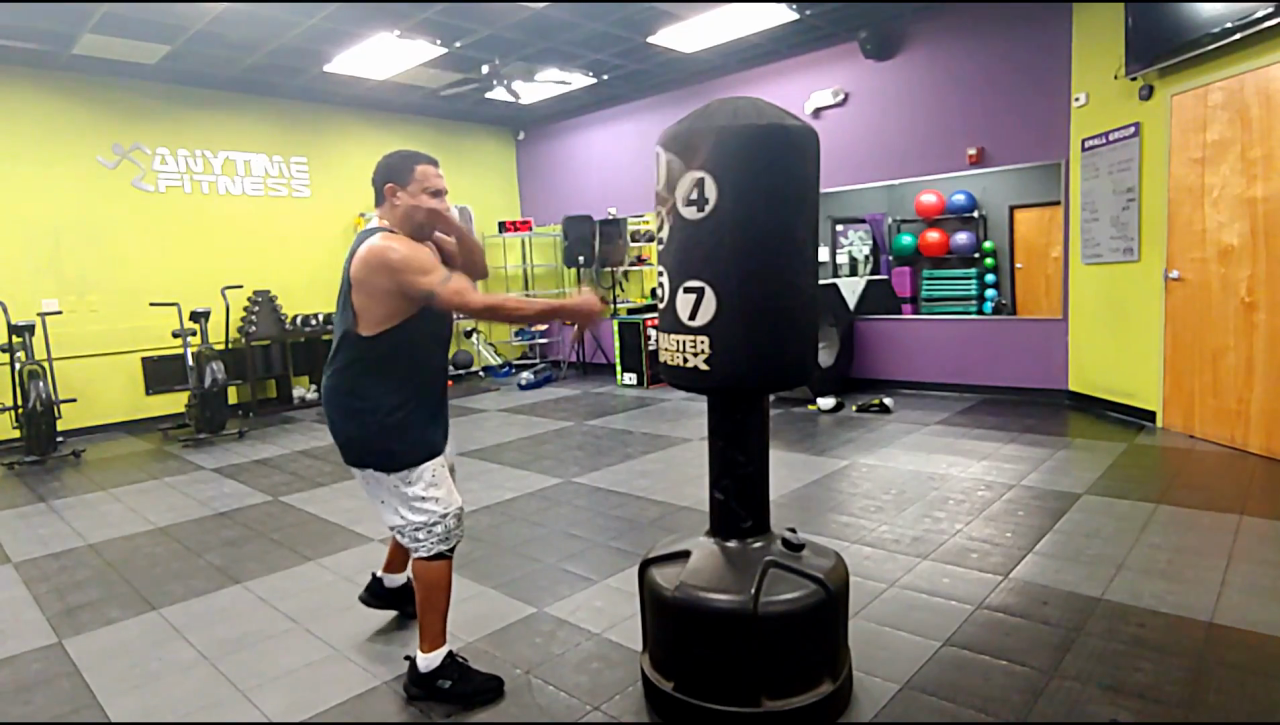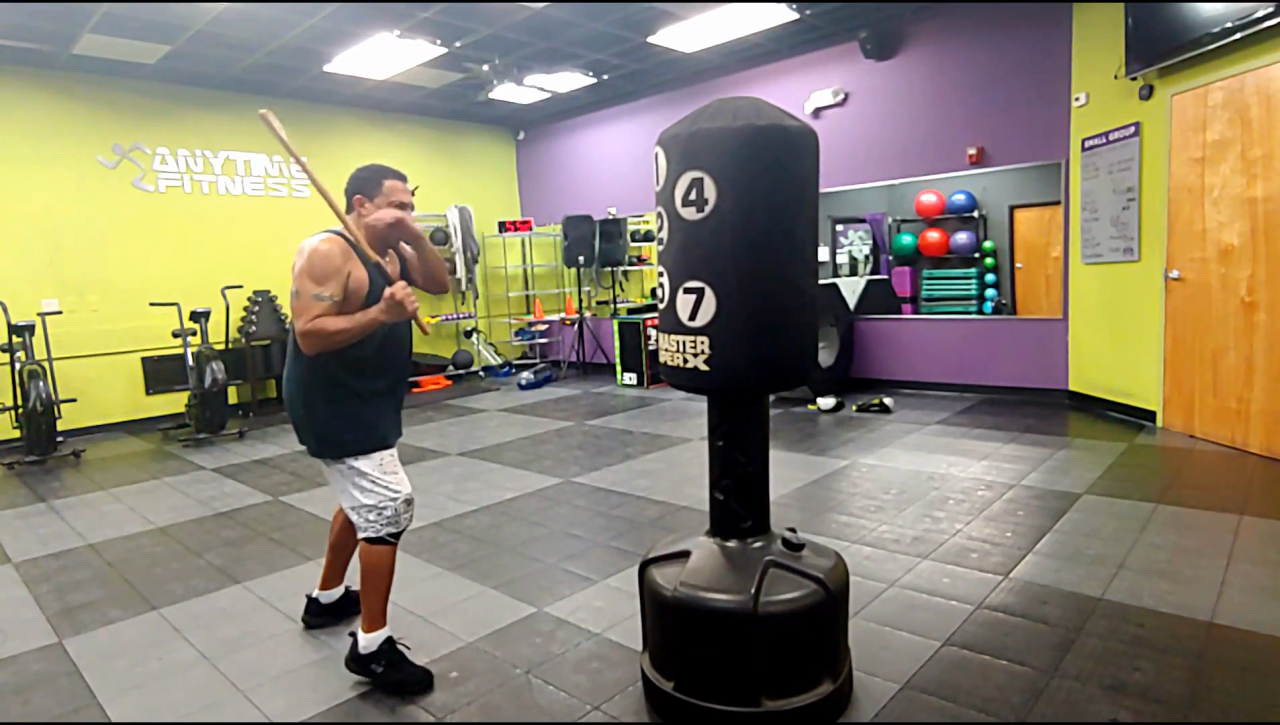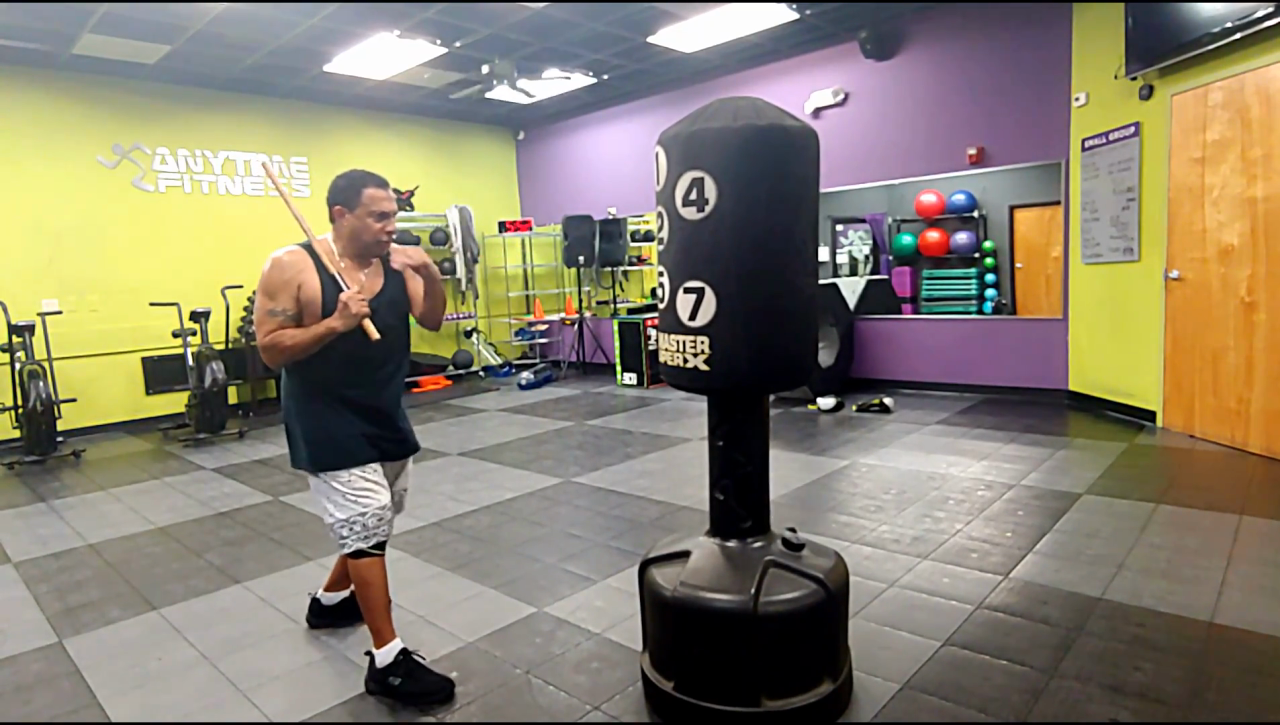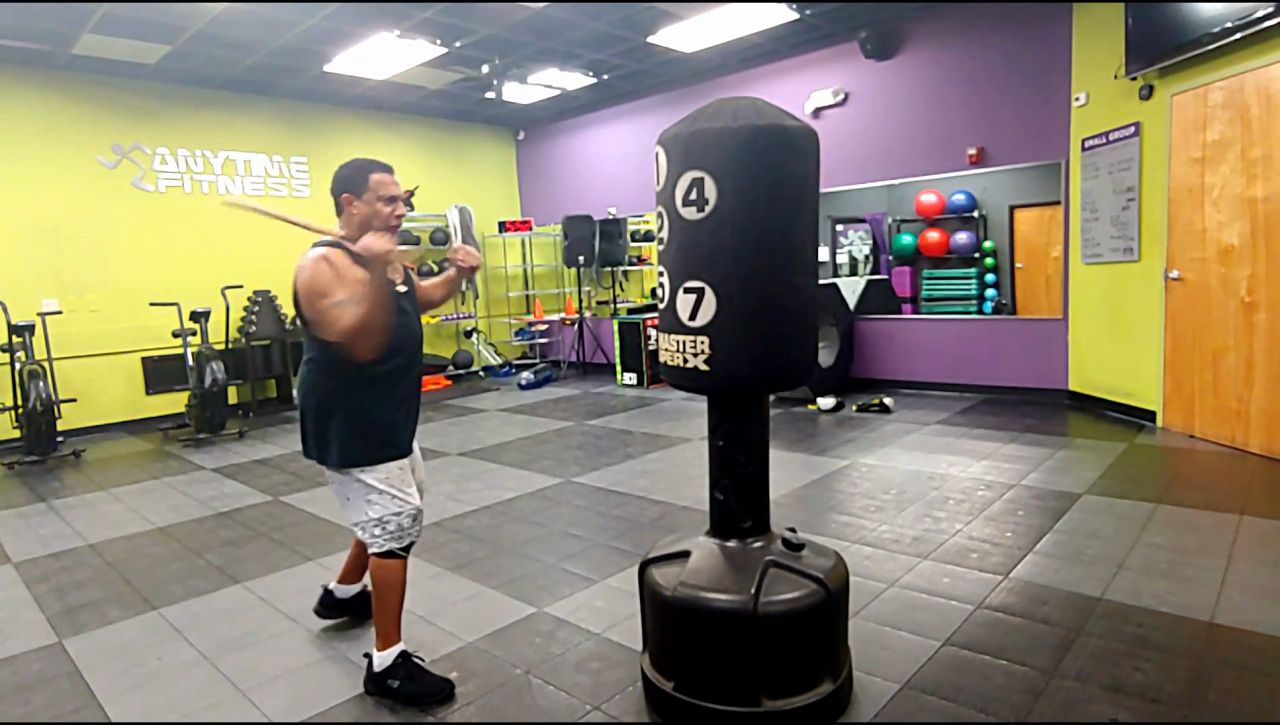
dt=0.5s
person 1, frame 1
left shoulder: (422, 239)
right shoulder: (388, 254)
left elbow: (476, 267)
right elbow: (476, 304)
left wrist: (452, 227)
right wrist: (564, 310)
left hip: (403, 408)
right hip: (375, 417)
left knee: (420, 507)
right knee: (436, 523)
left ankle: (390, 582)
right ankle: (432, 666)
person 1, frame 2
left shoulder: (392, 250)
right shoulder: (328, 253)
left elbow: (439, 283)
right elbow: (309, 336)
left wrist: (415, 235)
right wrist: (380, 314)
left hip: (364, 403)
right hip: (335, 406)
left knee: (359, 503)
right knee: (387, 508)
left ankle: (327, 597)
right ankle: (371, 645)
person 1, frame 3
left shoulder: (394, 260)
right shoulder: (291, 266)
left elbow: (431, 322)
right elbow: (270, 349)
left wrist: (431, 277)
right wrist: (335, 323)
left hip: (386, 419)
right hip: (328, 423)
left knee: (372, 519)
right knee: (366, 525)
left ankle: (333, 599)
right ankle: (387, 661)
person 1, frame 4
left shoulder: (383, 259)
right shoulder: (323, 265)
left elbow: (419, 299)
right elbow: (361, 344)
left wrist: (461, 272)
right wrist: (378, 278)
left hip: (383, 412)
right hip: (352, 417)
left knee: (396, 504)
right knee: (395, 522)
left ankle: (347, 591)
right ankle: (388, 663)
